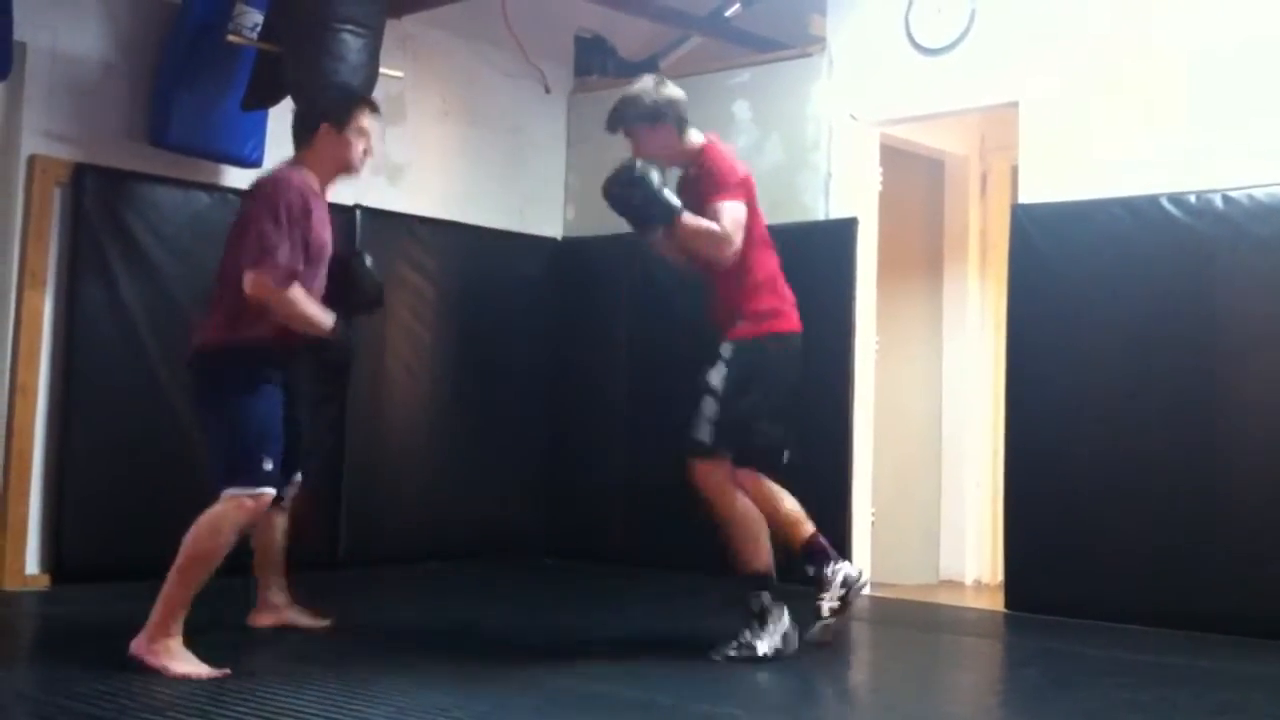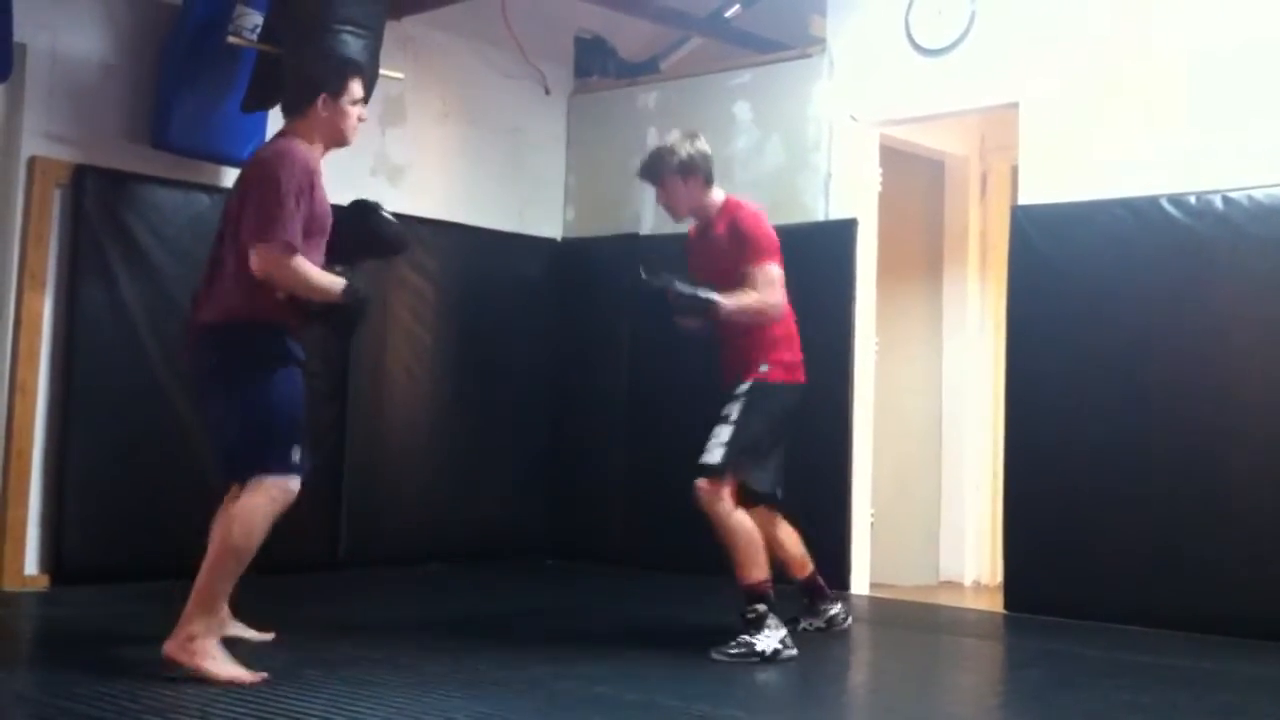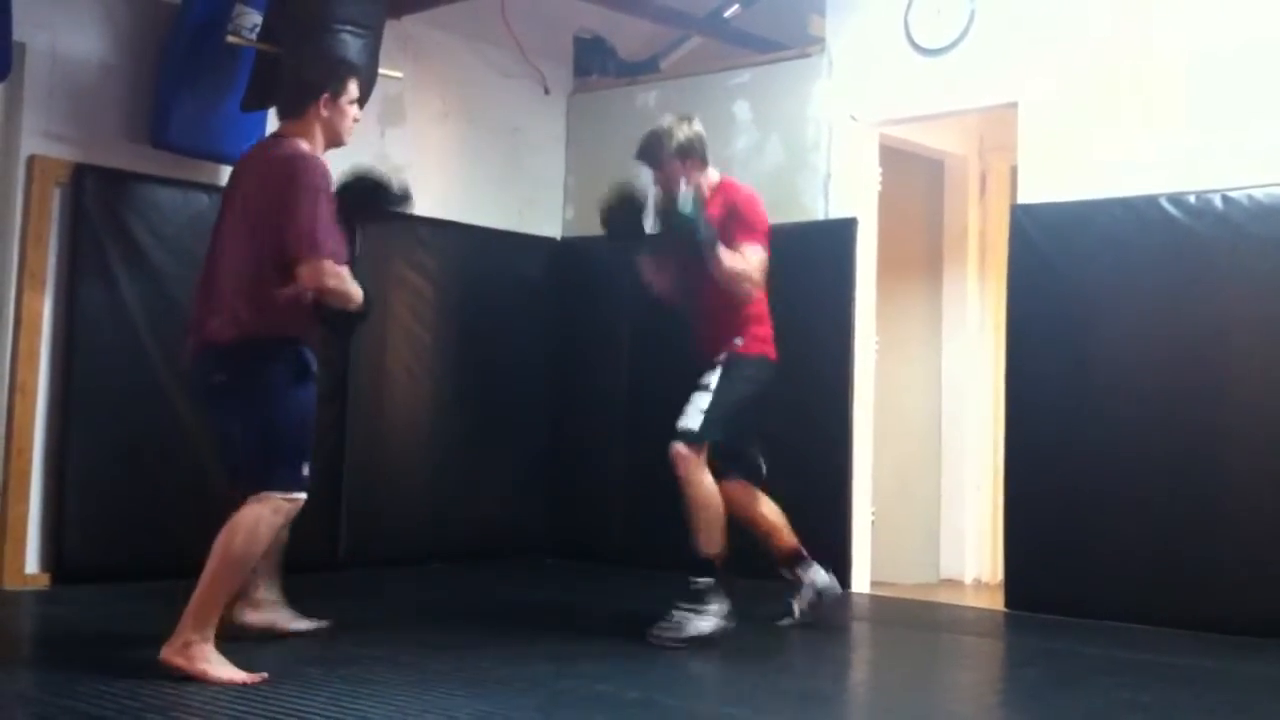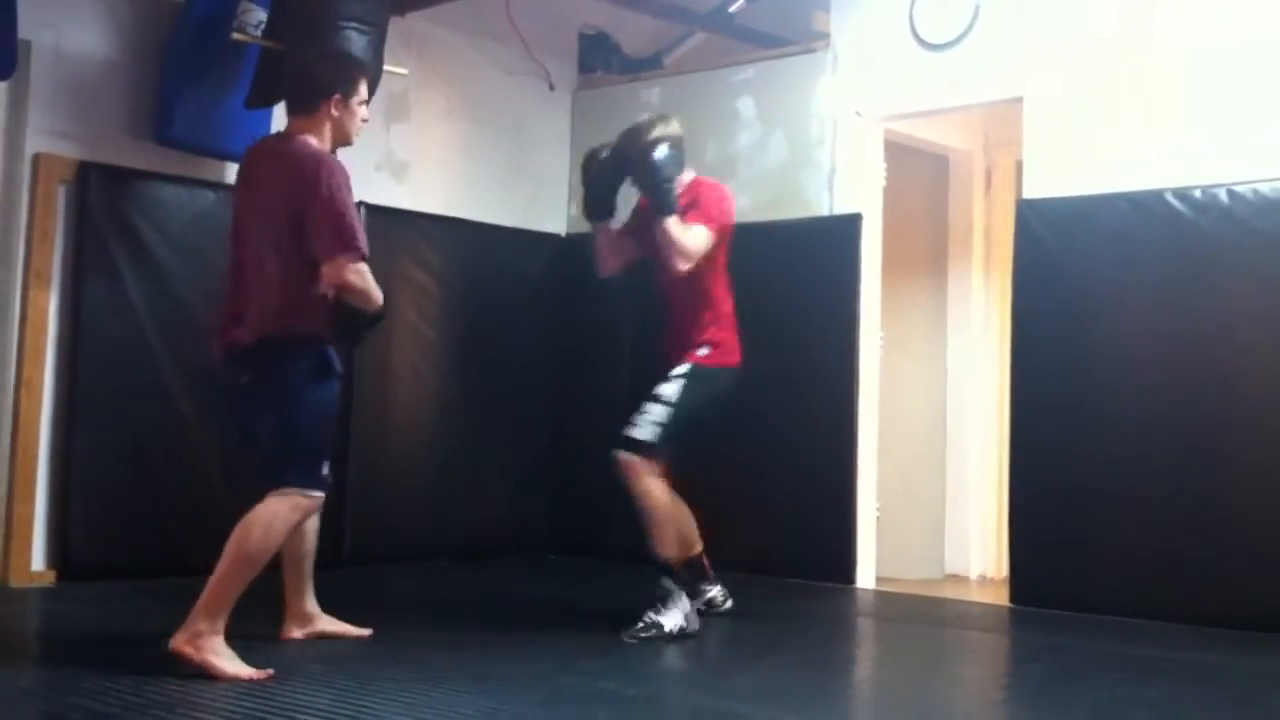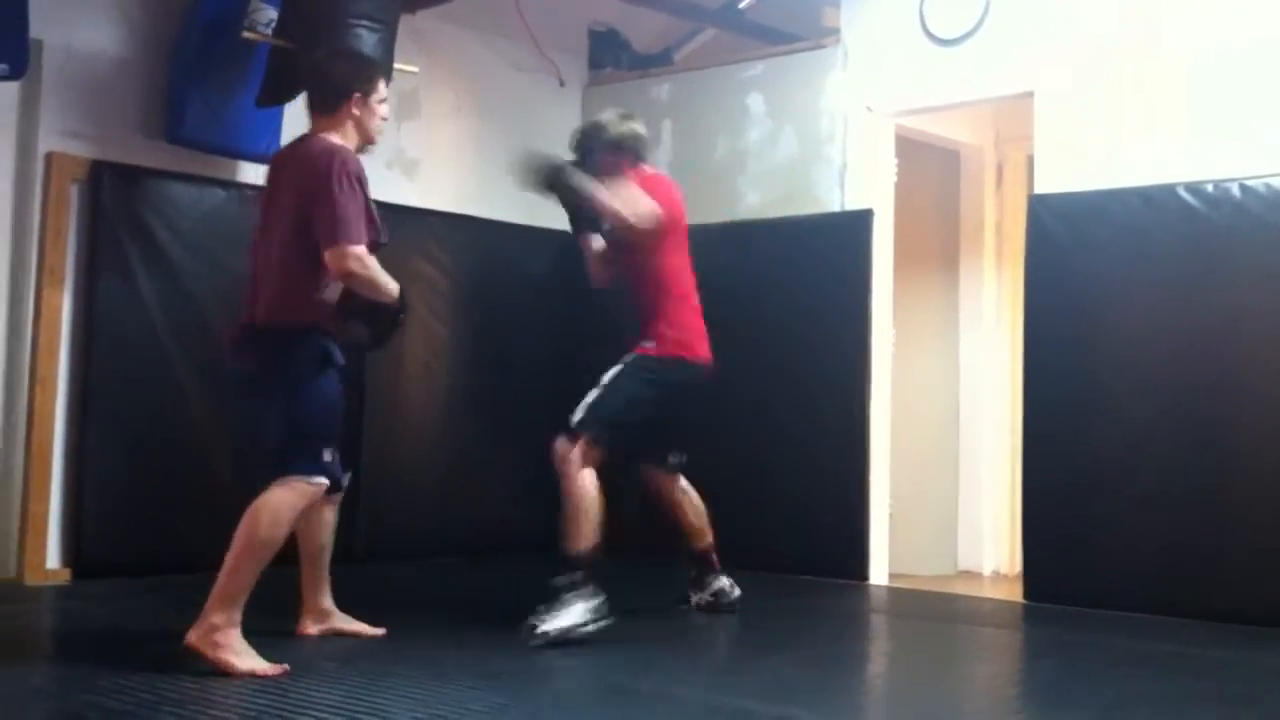
dt=0.2s
person 1, frame 1
left shoulder: (308, 195)
right shoulder: (287, 190)
right elbow: (265, 286)
left wrist: (332, 314)
right wrist: (332, 327)
left hip: (253, 360)
right hip: (238, 360)
left knee: (284, 484)
right knee: (252, 494)
left ankle: (271, 599)
right ankle: (159, 633)
person 1, frame 2
left shoulder: (282, 160)
right shoulder: (291, 163)
right elbow: (270, 262)
left wrist: (332, 270)
right wrist: (341, 289)
left hip: (233, 336)
right hip: (250, 338)
left knee: (251, 482)
right knee: (276, 483)
left ankle: (215, 612)
right ankle: (193, 634)
person 1, frame 3
left shoulder: (263, 157)
right shoulder: (305, 168)
right elbow: (321, 273)
left wrist: (347, 208)
right wrist: (357, 301)
left hip: (225, 342)
right hip: (268, 348)
left knee: (271, 487)
right knee: (279, 495)
left ankle: (259, 598)
right ankle: (191, 640)
person 1, frame 4
left shoulder: (261, 155)
right shoulder: (321, 168)
right elbow: (342, 271)
right wrist: (377, 303)
left hip: (250, 345)
right hip: (292, 349)
left knee: (304, 485)
right knee: (296, 492)
left ankle: (302, 612)
right ankle: (202, 630)
person 1, frame 5
left shoulder: (298, 157)
right shoulder: (335, 161)
right elbow: (346, 257)
right wrist: (396, 294)
left hip: (289, 340)
right hip: (295, 342)
left knee: (331, 477)
right knee: (303, 479)
left ankle: (317, 609)
right ankle: (217, 624)
person 2, frame 1
left shoulder: (716, 163)
right shoulder: (689, 176)
left elbow: (724, 245)
right elbow: (680, 252)
left wrist: (660, 209)
right wrist: (648, 217)
left hip: (760, 330)
right hip: (758, 333)
left knee: (711, 469)
right knee: (744, 470)
left ankle: (769, 615)
right ankle: (831, 568)
person 2, frame 2
left shoulder: (745, 221)
right shoulder: (699, 237)
left elbow: (771, 304)
right elbow: (703, 312)
left wrist: (703, 300)
right wrist: (678, 301)
left hip: (769, 376)
right hip: (755, 378)
left knee: (716, 487)
right knee: (756, 504)
left ankle: (765, 625)
right ankle: (824, 603)
person 2, frame 3
left shoulder: (739, 203)
right shoulder: (686, 208)
left elbow: (748, 282)
right elbow: (667, 287)
left wrist: (700, 239)
right wrist: (642, 253)
left hip: (745, 351)
right hip: (722, 354)
left knee: (689, 452)
right knee: (737, 482)
left ankle: (707, 596)
right ankle: (809, 577)
person 2, frame 4
left shoulder: (710, 196)
right shoulder: (652, 208)
left elbow: (680, 259)
right elbow: (607, 264)
left wrist: (663, 198)
right wrist: (598, 205)
left hip: (707, 354)
right hip: (687, 354)
left knee: (640, 459)
right knee: (639, 466)
left ankle: (678, 601)
right ankle: (706, 585)
person 2, frame 5
left shoulder: (653, 185)
right shoulder: (630, 201)
left elbow: (629, 215)
right elbow: (602, 275)
left wrist: (568, 182)
right wrist: (584, 222)
left hip: (666, 352)
right hip: (687, 355)
left knee: (573, 451)
right knee: (661, 470)
left ankle: (578, 594)
right ankle: (712, 578)
